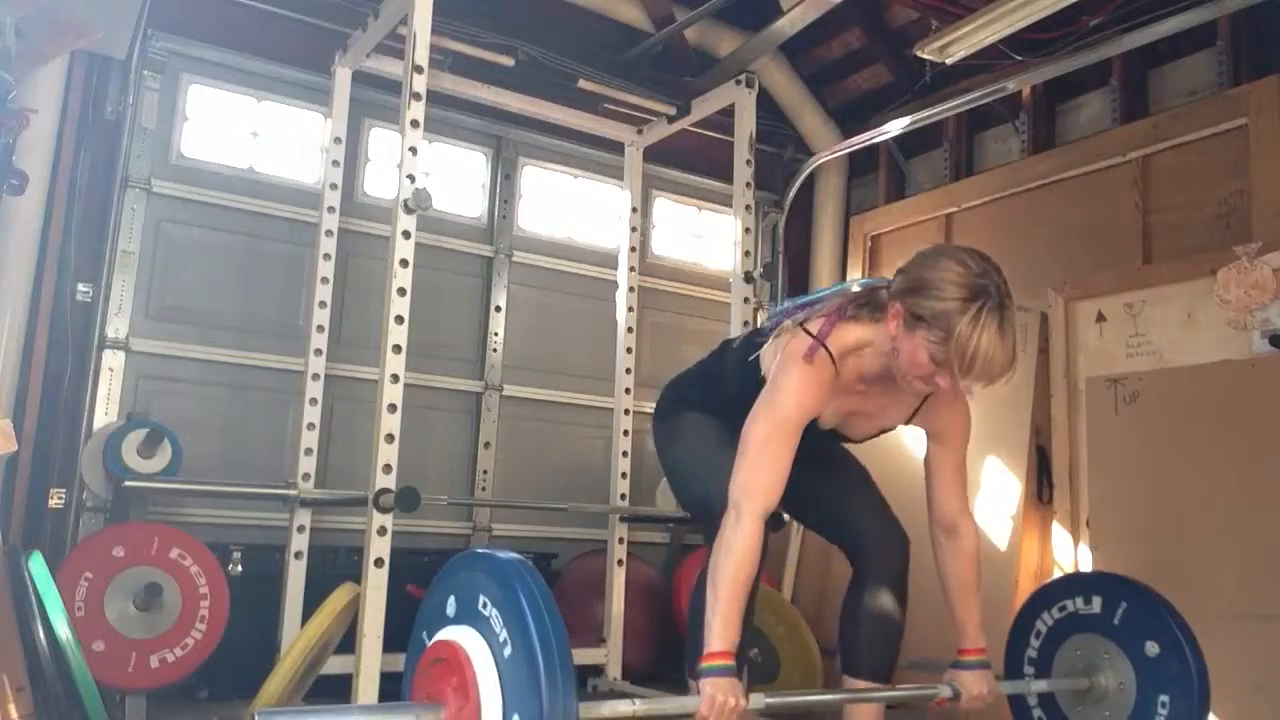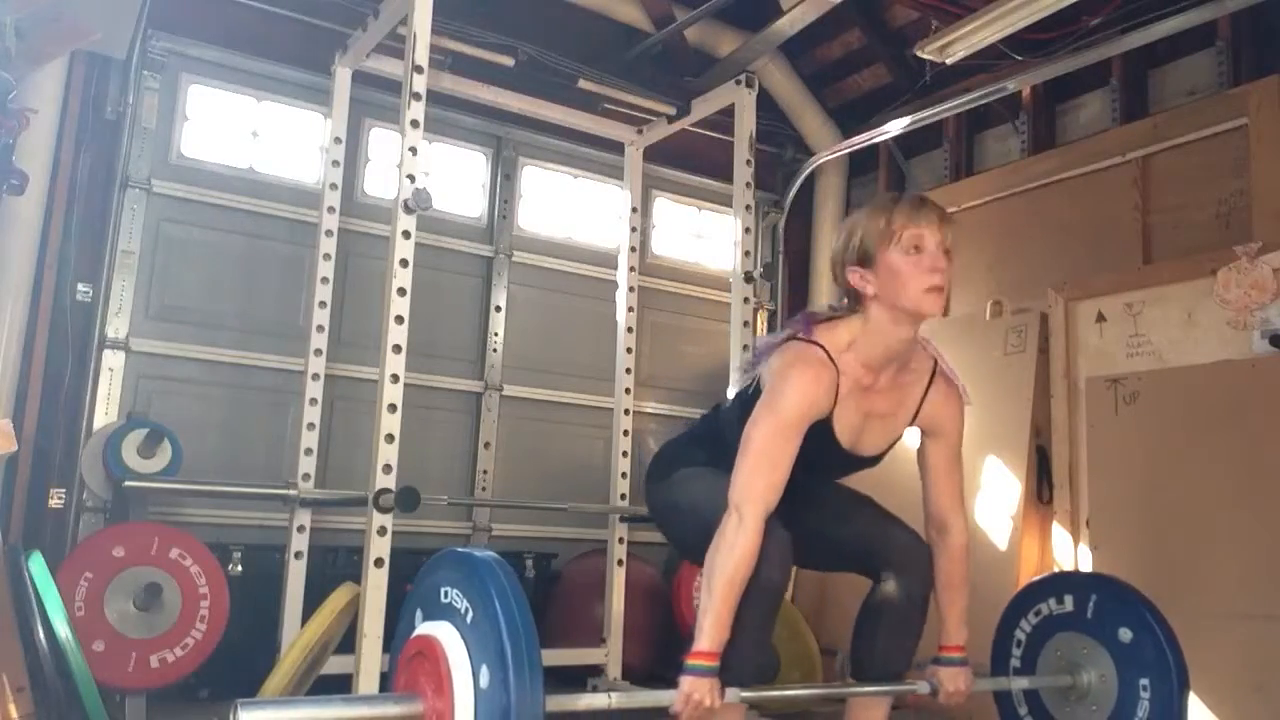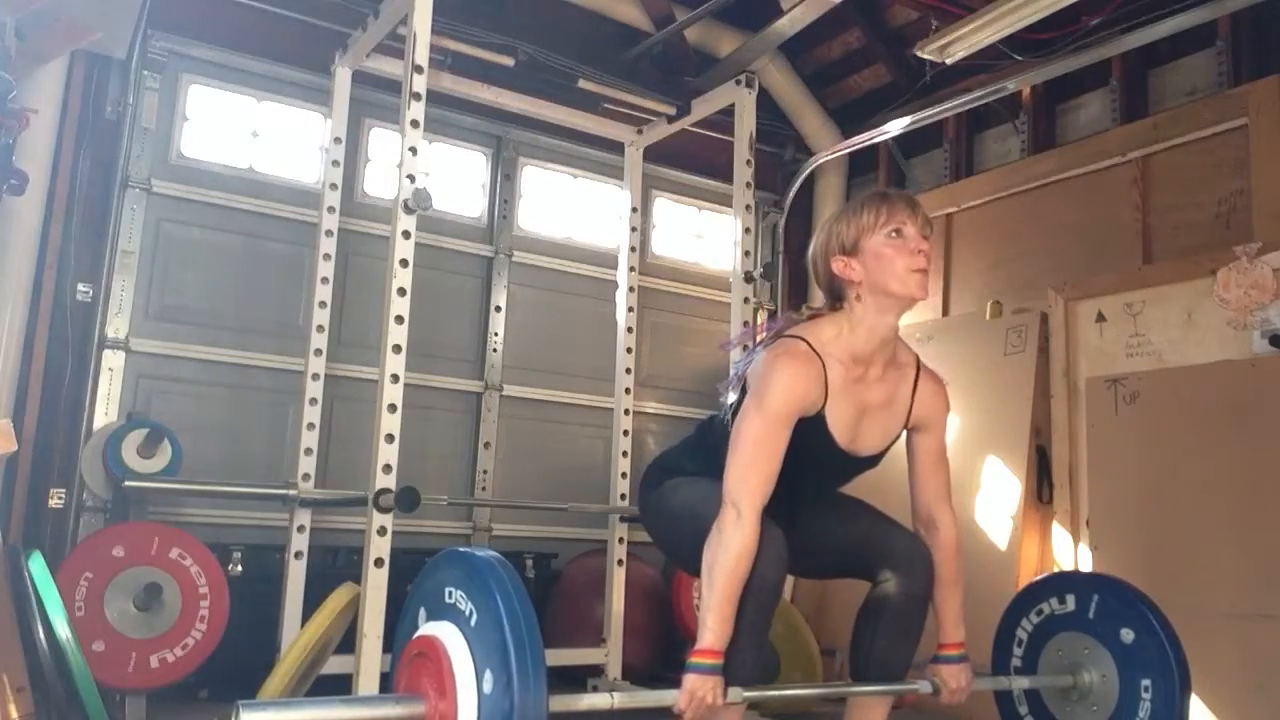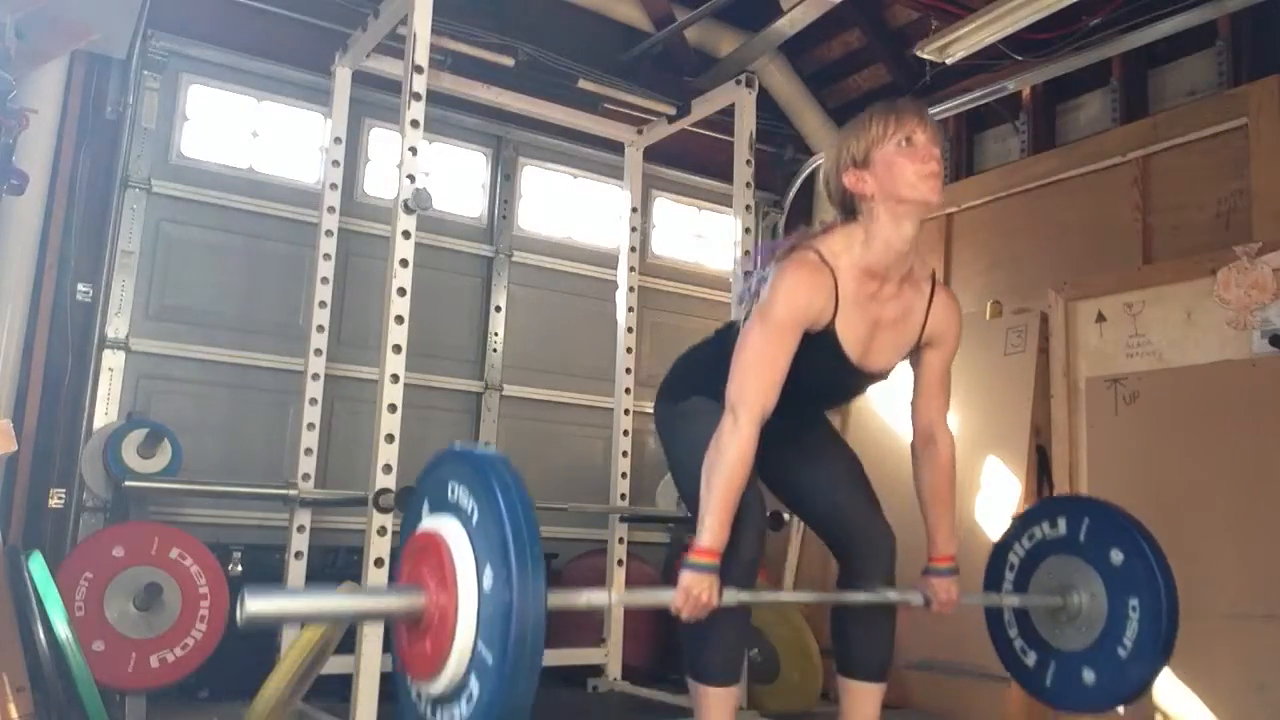
dt=1s
person 1, frame 1
left shoulder: (942, 404)
right shoulder: (814, 361)
left elbow: (953, 527)
right elbow: (746, 512)
left wrist: (972, 654)
right wrist: (717, 664)
left hip: (801, 441)
right hip: (701, 418)
left knee: (885, 549)
right knee: (745, 539)
person 1, frame 2
left shoulder: (937, 393)
right shoulder: (811, 367)
left elbow: (948, 525)
right elbow: (744, 517)
left wrist: (953, 651)
right wrist: (702, 660)
left hip: (795, 492)
right hip: (696, 475)
left knee: (908, 559)
right knee: (766, 550)
person 1, frame 3
left shoulder: (923, 390)
right shoulder: (795, 364)
left elbow: (937, 520)
right elbow: (739, 514)
left wrist: (952, 648)
right wrist: (707, 656)
left hip: (793, 504)
right hip: (689, 490)
left knee: (907, 559)
right knee: (760, 552)
person 1, frame 4
left shoulder: (936, 306)
right shoulder: (808, 277)
left elbow: (933, 437)
right elbow: (740, 422)
left wrist: (942, 561)
right wrist: (703, 556)
left hip: (796, 420)
right hip: (704, 402)
left knee: (873, 548)
right knee: (736, 548)
